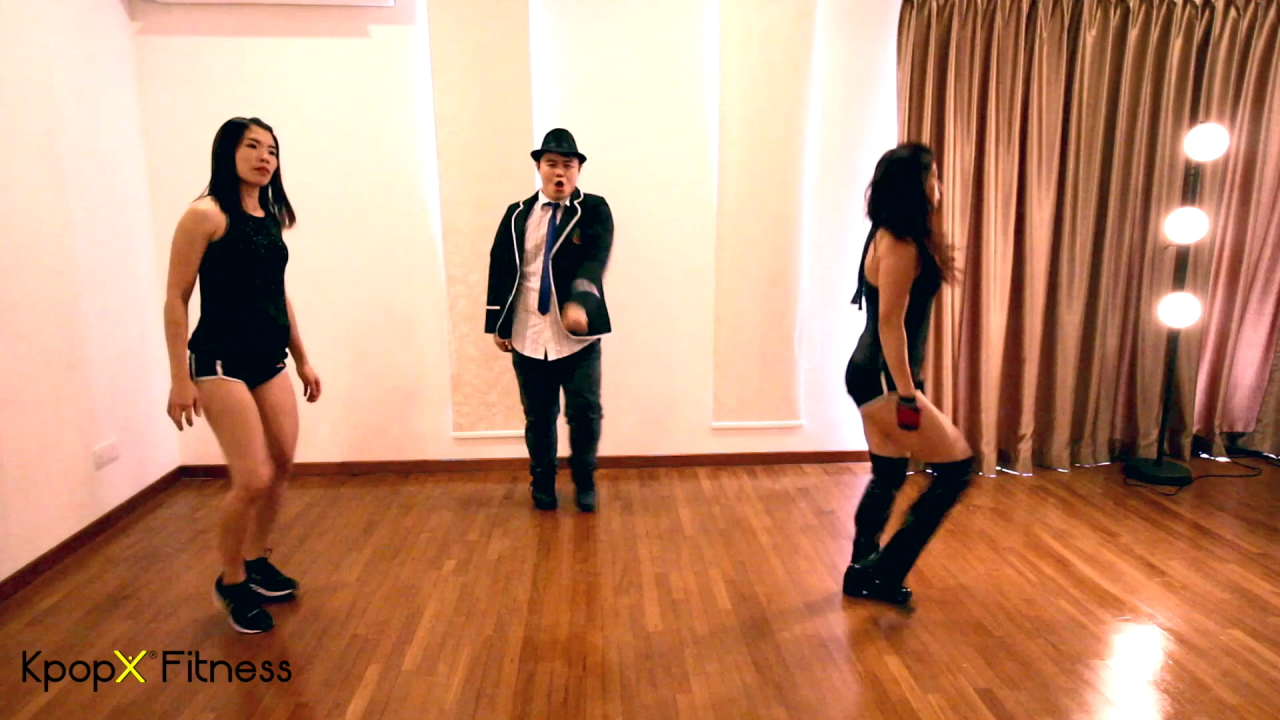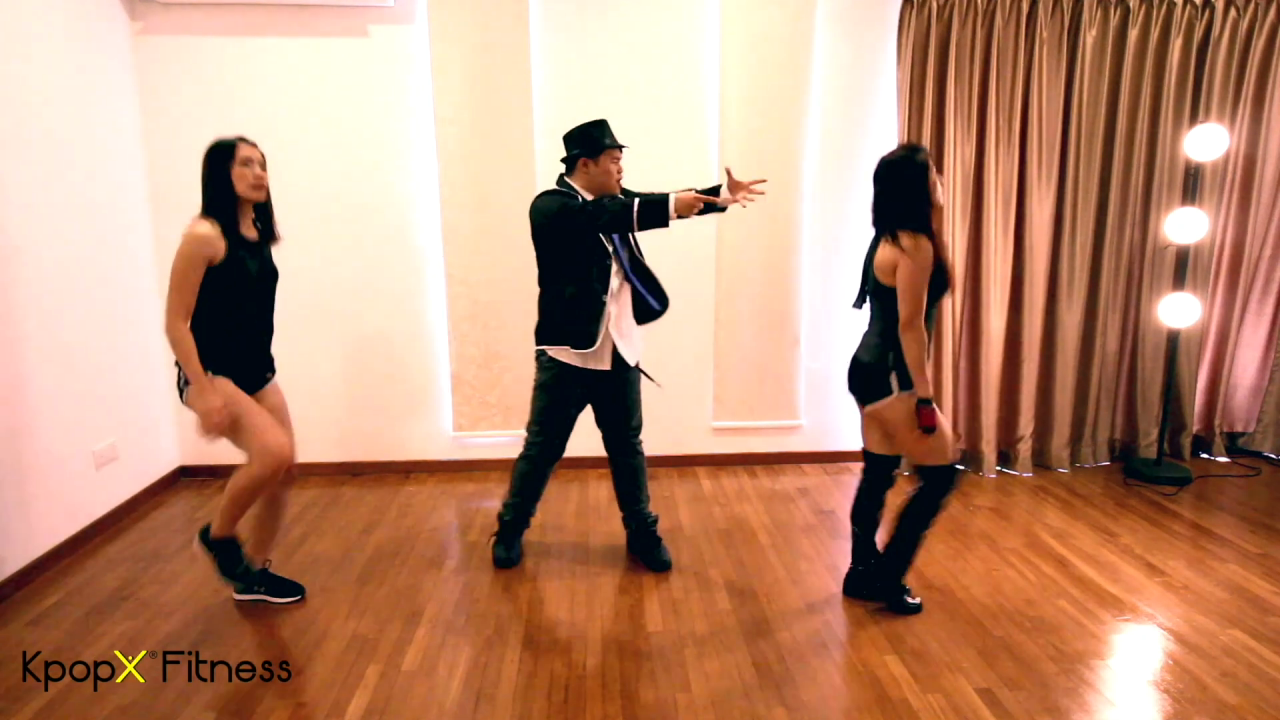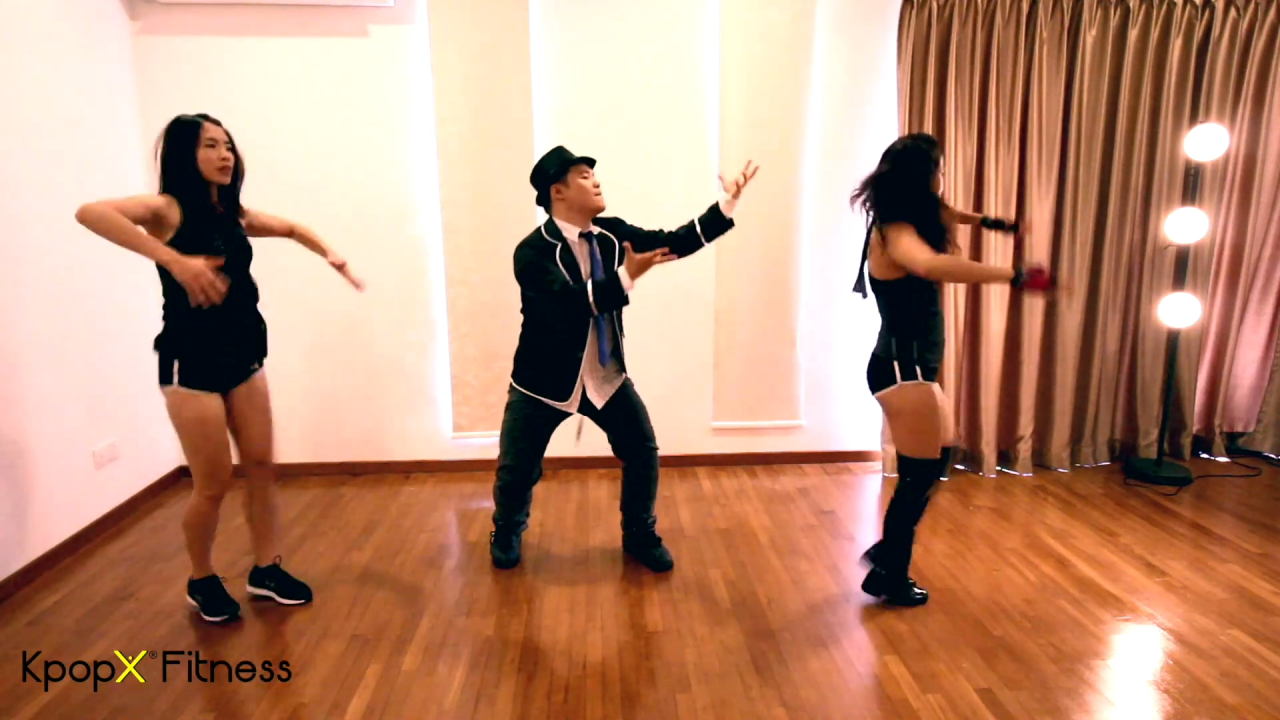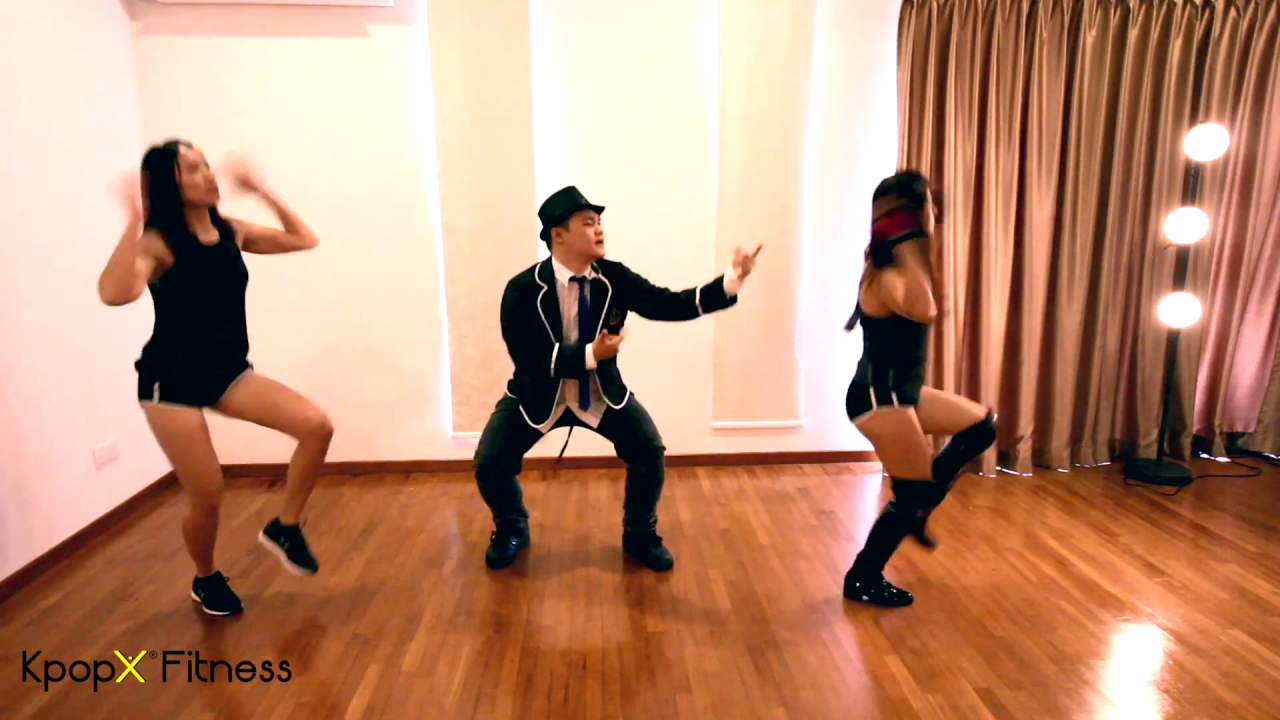
dt=0.7s
person 1, frame 1
left shoulder: (271, 219)
right shoulder: (207, 215)
right elbow: (175, 301)
left wrist: (303, 359)
right wrist: (180, 378)
left hip: (268, 362)
right hip: (219, 365)
left knee: (280, 469)
right knee: (255, 479)
left ankle: (254, 564)
right ankle: (231, 582)
person 1, frame 2
left shoulder: (260, 234)
right shoulder: (205, 237)
right elbow: (177, 322)
left wrist: (268, 377)
right wrist: (204, 390)
left hip: (256, 374)
right hip: (211, 377)
left knee: (279, 473)
right knee: (274, 454)
left ankle: (254, 573)
right ankle: (220, 534)
person 1, frame 3
left shoulder: (235, 215)
right shoulder: (167, 209)
left elbow: (289, 226)
right elbow: (90, 213)
left wrist: (329, 253)
right wrist: (174, 260)
left hip: (245, 361)
right hip: (189, 368)
left knee: (261, 468)
right knee: (212, 484)
left ankle: (266, 570)
right ankle: (201, 583)
person 1, frame 4
left shoulder: (233, 231)
right shoulder: (157, 244)
left elbow: (304, 241)
right elbow: (115, 294)
left wrist: (263, 192)
right wrist: (134, 220)
left hip: (230, 373)
right hip: (171, 385)
left knee: (317, 425)
right knee: (208, 497)
left ankle: (285, 528)
right ankle: (206, 580)
person 2, frame 1
left shoulder: (893, 237)
right shoulder: (899, 245)
right elbow: (891, 322)
right wrist: (908, 393)
left hip: (875, 373)
right hip: (881, 377)
left knee: (889, 474)
right knee: (956, 468)
left ankle: (864, 574)
right ankle: (893, 564)
person 2, frame 2
left shoulder: (891, 239)
right shoulder: (914, 246)
right elbow: (909, 323)
right wrist: (924, 396)
left hip: (870, 372)
right hip: (888, 377)
left knee: (880, 473)
right knee: (939, 475)
left ankle: (865, 573)
right ankle: (887, 578)
person 2, frame 3
left shoulder: (911, 222)
right shoulder: (895, 232)
right elbow: (935, 266)
left wrist: (991, 221)
right wrist: (1015, 275)
left hip: (915, 367)
right hip: (902, 371)
left knee: (933, 463)
right knee: (924, 471)
left ankle: (887, 553)
right ankle: (887, 575)
person 2, frame 4
left shoulder: (901, 262)
right shoulder: (888, 273)
right elbow: (924, 313)
right wrist: (908, 245)
left hip: (902, 390)
right hip: (881, 395)
left knee: (981, 428)
right knee: (914, 493)
left ankle: (915, 509)
right ankle: (862, 579)
person 3, frame 1
left shoulder: (594, 209)
right shoulder: (517, 215)
left elbow: (595, 256)
right elbow: (500, 268)
left wrist: (579, 303)
right wrist: (497, 322)
left hip: (577, 334)
right hip: (527, 337)
left knee: (586, 411)
right knee: (539, 417)
left ankle: (583, 477)
right ankle: (543, 480)
person 3, frame 2
left shoulder: (624, 206)
right shoulder: (553, 207)
left elbow: (661, 209)
right elbow: (599, 215)
left wrist: (721, 196)
right wrist: (668, 207)
left hip: (620, 349)
right hip: (569, 350)
left knee: (626, 444)
right knee: (544, 446)
left ankle: (641, 533)
right ankle: (510, 528)
person 3, frame 3
left shoulder: (612, 233)
right shoulder: (532, 251)
left elbow: (673, 243)
right elbow: (567, 305)
left wrist: (726, 205)
right wrist: (625, 277)
left hip: (605, 375)
right hip: (545, 380)
left knee: (642, 450)
right knee: (517, 468)
left ankle: (639, 535)
right ankle: (508, 532)
person 3, frame 4
left shoulder: (614, 278)
right shoulder: (523, 290)
left elbow: (670, 304)
right elbow: (527, 356)
left wrist: (730, 280)
right wrist: (590, 355)
left hip: (602, 393)
right hip: (537, 396)
left knee: (649, 451)
right knee: (490, 464)
left ankle: (640, 535)
right ankle: (512, 531)
